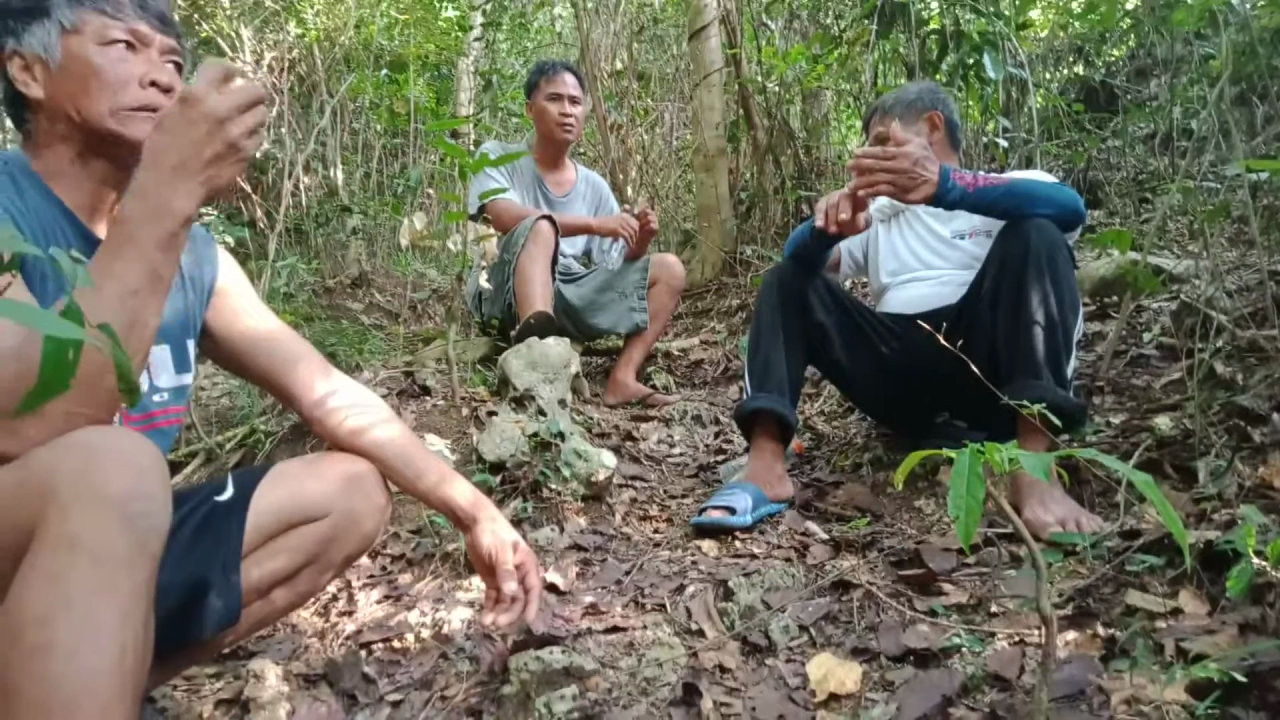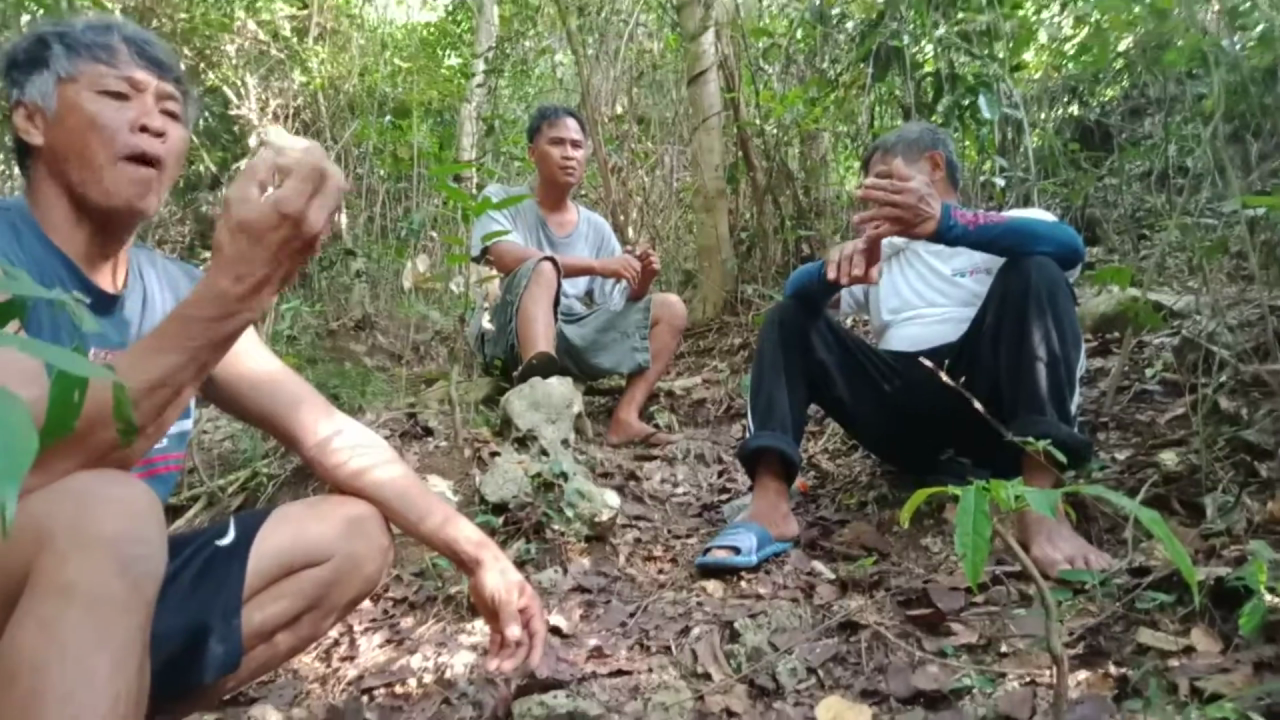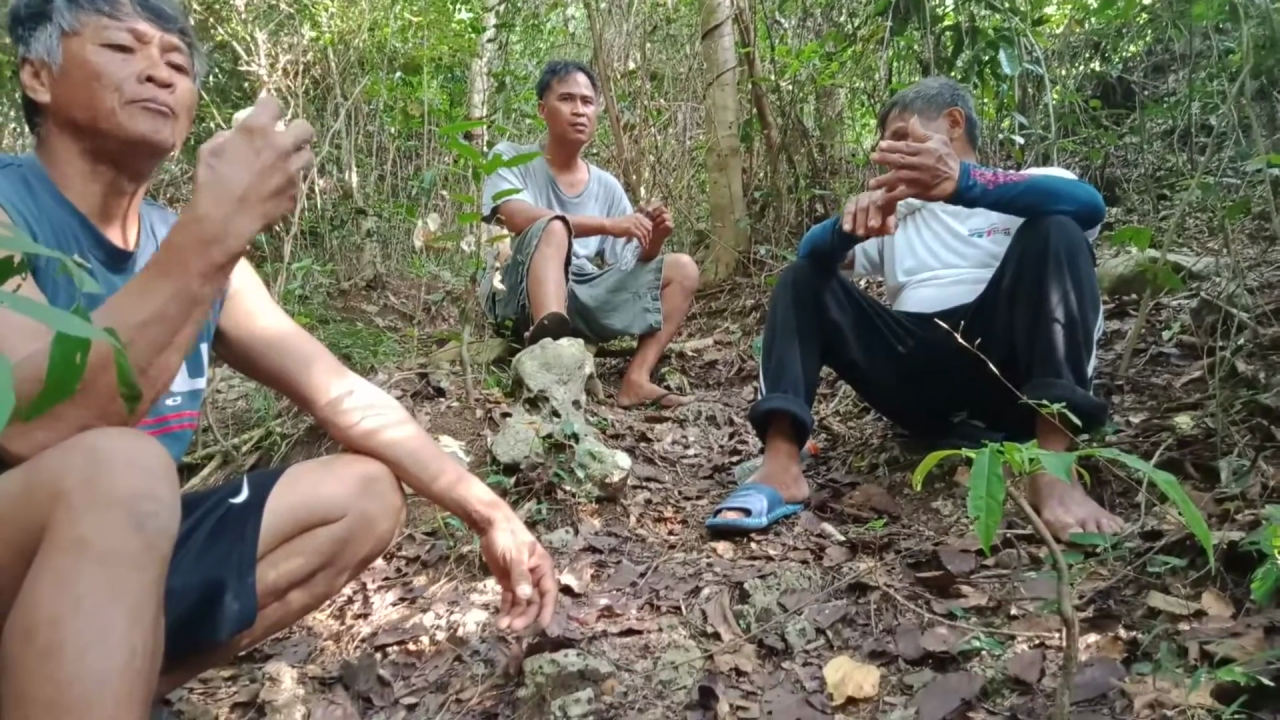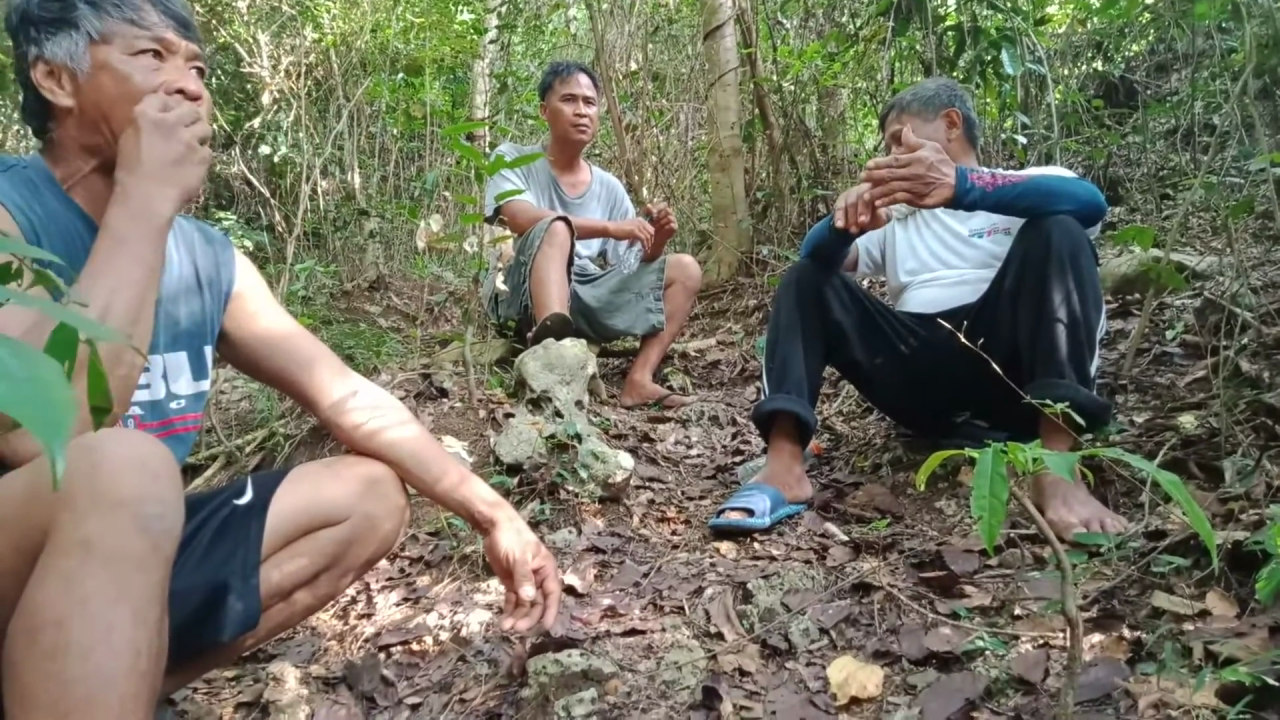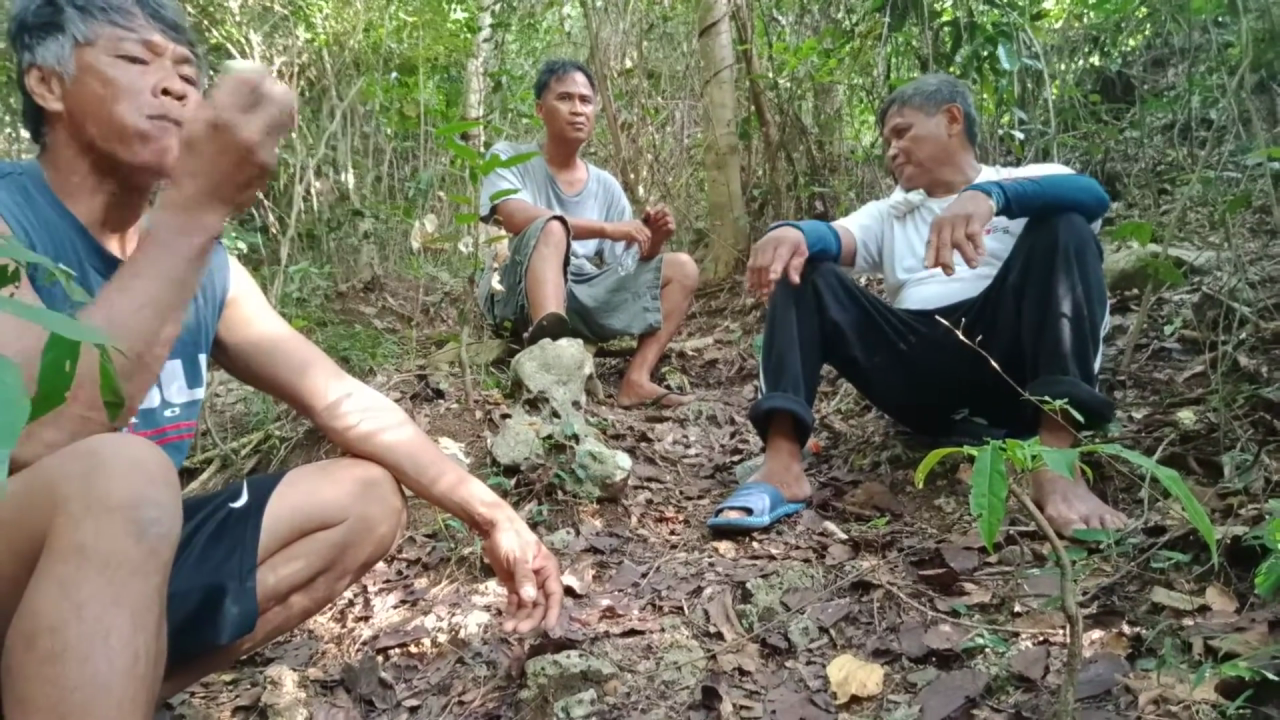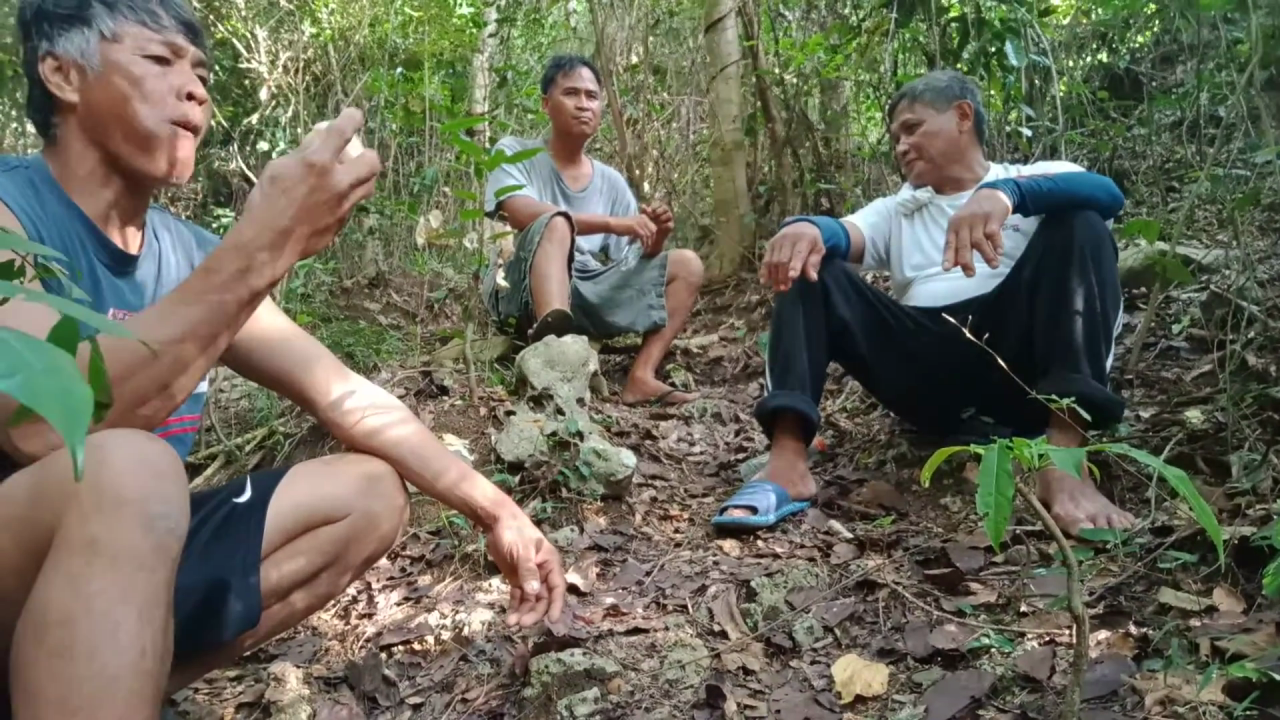
dt=0.7s
person 1, frame 1
left shoulder: (189, 256)
left elbow: (328, 392)
left wrist: (472, 510)
right wrist: (170, 191)
left hip: (111, 552)
left knee: (351, 491)
right knee: (113, 467)
person 1, frame 2
left shoulder: (177, 290)
left elbow: (328, 432)
left wrist: (473, 549)
right wrist: (237, 288)
left hip: (113, 590)
left knee: (353, 533)
right knee: (109, 508)
person 1, frame 3
left shoulder: (189, 249)
left elbow: (342, 393)
left wrist: (487, 511)
right wrist: (217, 225)
left hip: (122, 555)
left knee: (365, 493)
right knee: (119, 466)
person 1, frame 4
left shoulder: (207, 259)
left elbow: (346, 395)
left wrist: (489, 512)
right wrist: (145, 200)
left hip: (124, 557)
left knee: (369, 494)
right knee: (123, 466)
person 1, frame 5
left shoulder: (203, 268)
left elbow: (342, 399)
left wrist: (488, 513)
right wrist: (196, 208)
left hip: (121, 562)
left knee: (366, 499)
right knee: (120, 472)
person 1, frame 6
left shoulder: (191, 253)
left elbow: (344, 395)
left wrist: (492, 509)
right wrist: (262, 248)
left hip: (128, 557)
left knee: (370, 494)
right knee: (129, 468)
person 2, frame 1
left shoulder: (1012, 190)
right shoulder: (881, 216)
left elbow: (1069, 207)
right elbow: (797, 257)
left wrist: (942, 185)
right wrist: (826, 223)
left hip: (987, 363)
right hip: (903, 377)
left knee: (1033, 235)
right knee: (786, 280)
left ankle: (1033, 468)
right ankle: (765, 466)
person 2, frame 2
left shoulder: (1008, 232)
right shoulder: (882, 255)
left elbow: (1068, 245)
right elbow: (797, 293)
left wrist: (942, 222)
right wrist: (838, 267)
left hip: (988, 400)
right hip: (905, 417)
left knee: (1032, 272)
right knee: (788, 319)
left ankle: (1039, 506)
right ankle: (770, 504)
person 2, frame 3
left shoulder: (1028, 191)
right shoulder: (898, 213)
left elbow: (1089, 204)
right elbow: (811, 251)
left wrist: (963, 181)
right wrist: (852, 223)
left hip: (1004, 363)
right hip: (919, 378)
left knee: (1053, 232)
right knee: (801, 279)
left ankle: (1053, 469)
right ankle: (781, 466)
person 2, frame 4
left shoulder: (1029, 188)
right shoulder: (896, 216)
left elbow: (1089, 202)
right elbow: (816, 255)
left wrist: (960, 186)
right wrist: (846, 220)
left hip: (1009, 363)
right hip: (922, 382)
left knee: (1055, 232)
right knee: (806, 279)
left ankle: (1057, 468)
right ankle: (784, 465)
person 2, frame 5
left shoulder: (1027, 184)
right shoulder: (889, 214)
left elbow: (1091, 195)
right elbow: (832, 239)
left wrist: (986, 195)
right wrist: (790, 233)
left hip: (1008, 358)
right hip: (922, 374)
left knee: (1061, 226)
right knee: (801, 274)
left ankle: (1056, 464)
right ankle: (782, 464)
person 2, frame 6
left shoulder: (1036, 181)
right shoulder: (897, 210)
left elbow: (1105, 194)
right elbow: (844, 235)
left wrist: (1003, 193)
right wrist: (806, 228)
left hip: (1018, 358)
right hip: (929, 372)
left knee: (1077, 221)
right knee: (810, 264)
left ankle: (1064, 462)
right ankle: (787, 460)
person 3, frame 1
left shoulder: (595, 186)
right shoulder: (497, 156)
left elbow: (617, 268)
right elbow: (504, 217)
left wrist: (638, 245)
right wrist: (594, 225)
left hip: (570, 297)
right hip: (505, 294)
left knee: (668, 269)
right knee: (541, 226)
left ankle: (622, 379)
right ankle: (534, 339)
person 3, frame 2
left shoulder: (597, 227)
right shoulder: (501, 200)
left elbow: (620, 308)
right elbow: (507, 258)
left wrist: (640, 283)
right wrist: (597, 265)
left hip: (573, 337)
right hip: (509, 335)
left knee: (670, 308)
right knee: (543, 267)
left ankle: (625, 418)
right ankle: (537, 381)
person 3, frame 3
left shoulder: (607, 187)
right shoulder: (510, 158)
left elbow: (631, 268)
right elbow: (517, 218)
left wrist: (652, 242)
right wrist: (608, 225)
left hip: (584, 298)
right hip: (519, 295)
left knee: (682, 269)
right knee: (554, 227)
left ankle: (636, 380)
right ankle: (548, 340)
person 3, frame 4
left shoulder: (609, 188)
right shoulder: (512, 159)
left elbow: (634, 268)
right elbow: (520, 219)
left wrist: (654, 242)
right wrist: (610, 228)
left hip: (587, 298)
right hip: (521, 296)
left knee: (685, 270)
right knee: (556, 228)
left ankle: (639, 380)
right ankle: (551, 342)
person 3, frame 5
left shoulder: (606, 186)
right shoulder: (509, 157)
left elbow: (630, 267)
right elbow: (516, 218)
left wrist: (651, 243)
right wrist: (606, 229)
left hip: (583, 296)
right hip: (518, 295)
left knee: (681, 268)
right knee: (552, 227)
left ankle: (636, 380)
right ankle: (547, 340)
person 3, frame 6
left shoulder: (611, 182)
right shoulder: (514, 153)
left elbow: (635, 259)
right elbow: (522, 214)
left wrist: (654, 238)
right wrist: (611, 223)
left hip: (589, 291)
right hip: (521, 291)
left knee: (687, 265)
right knee: (556, 223)
left ankle: (641, 377)
right ankle: (552, 337)
